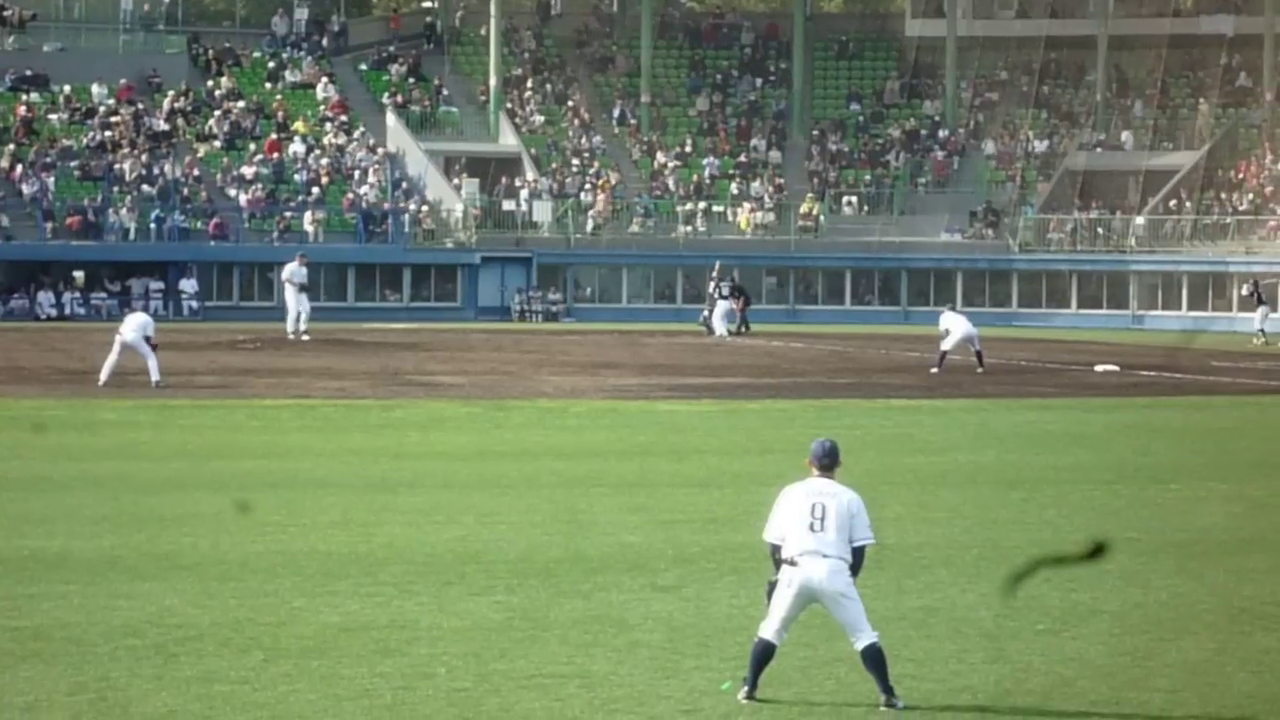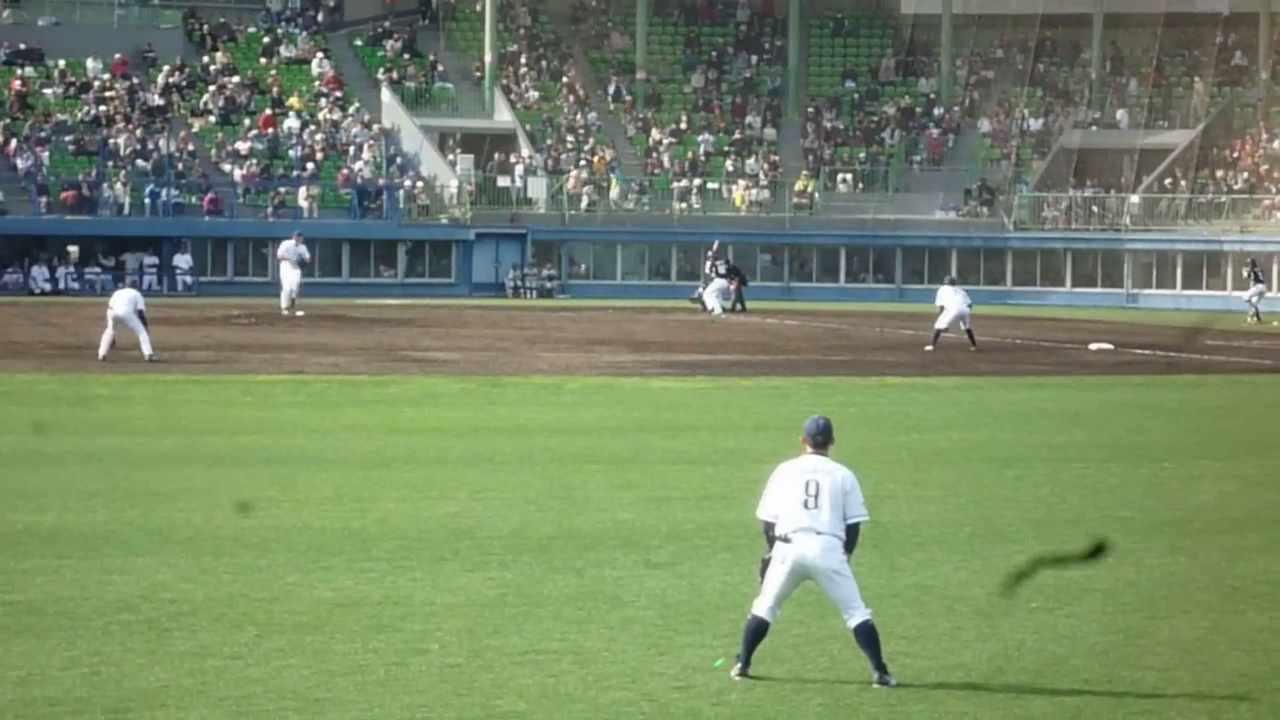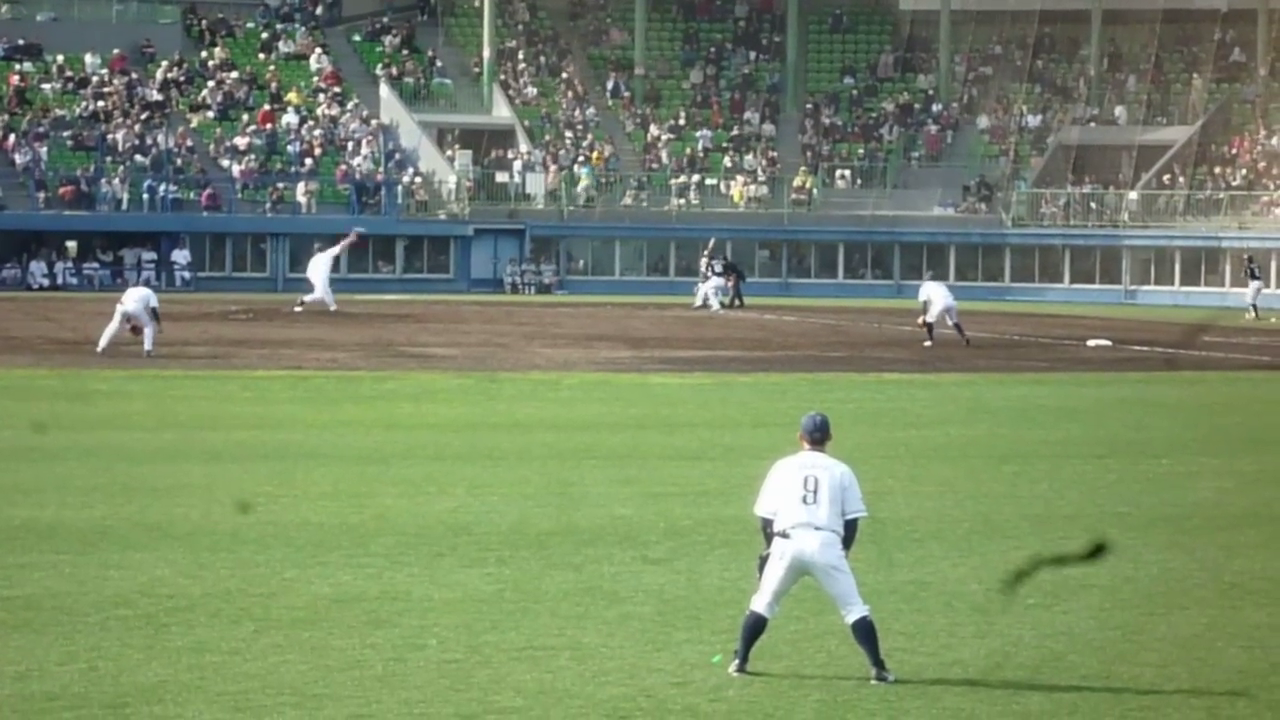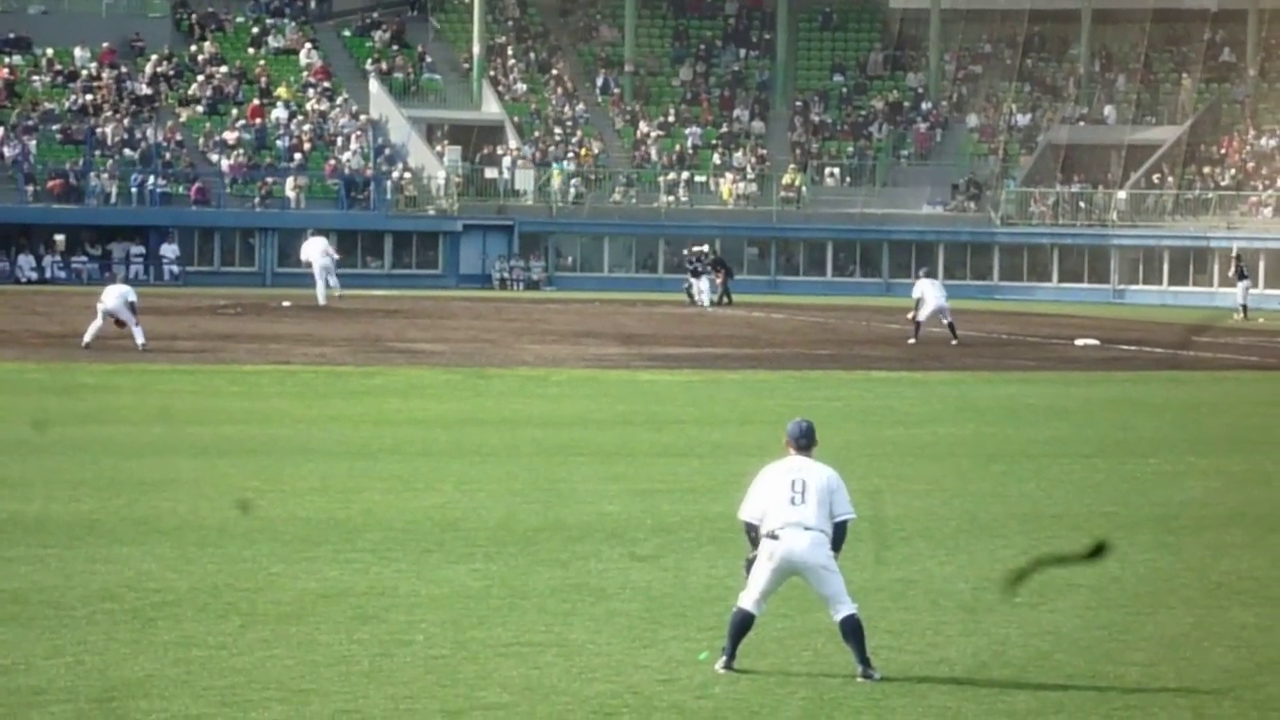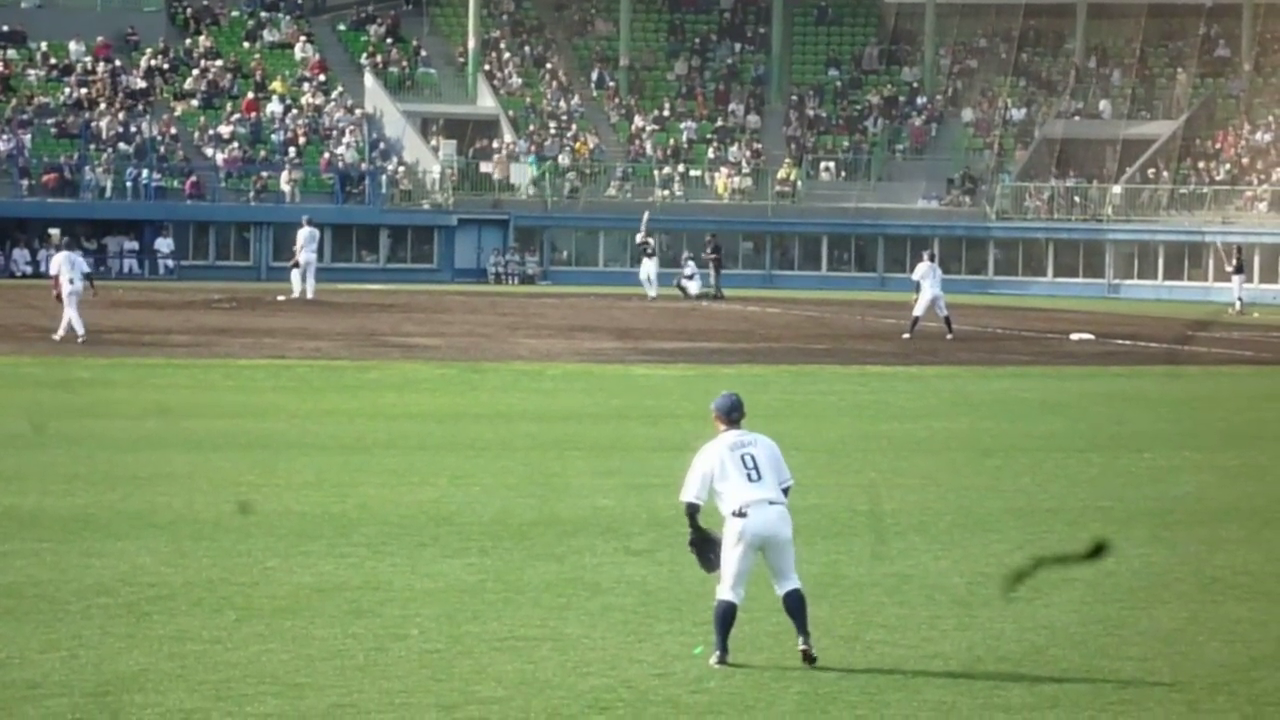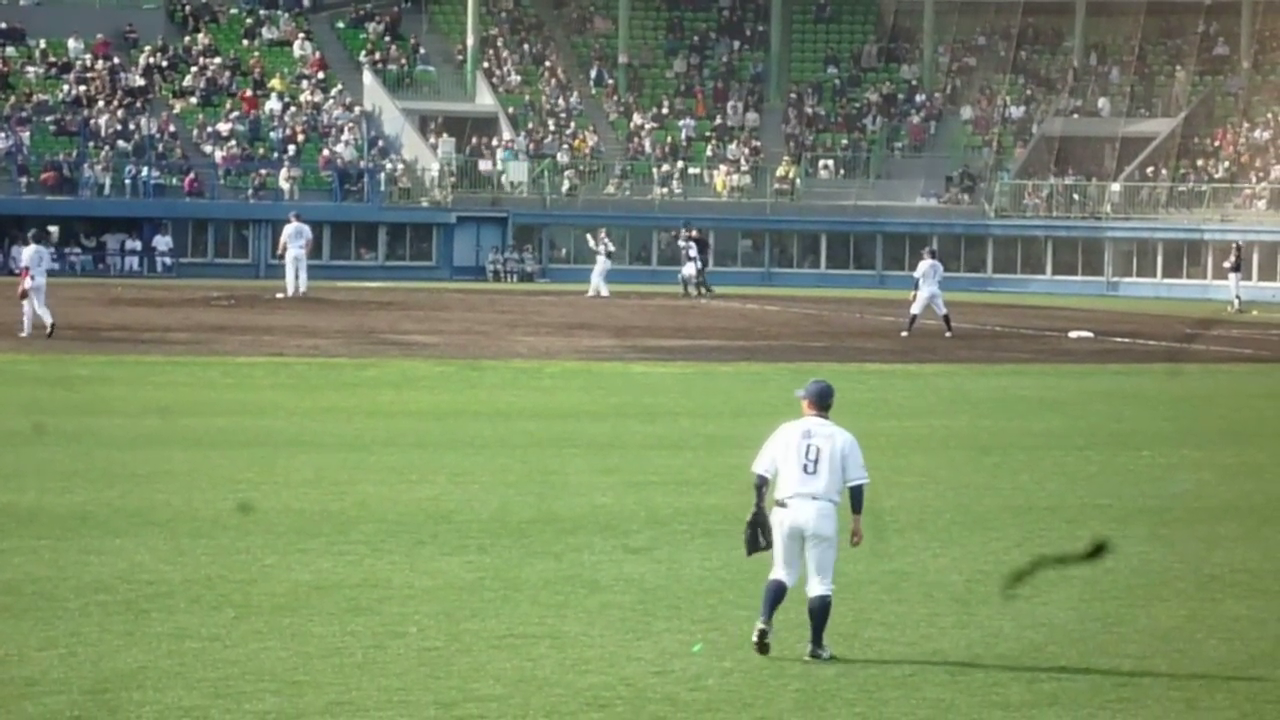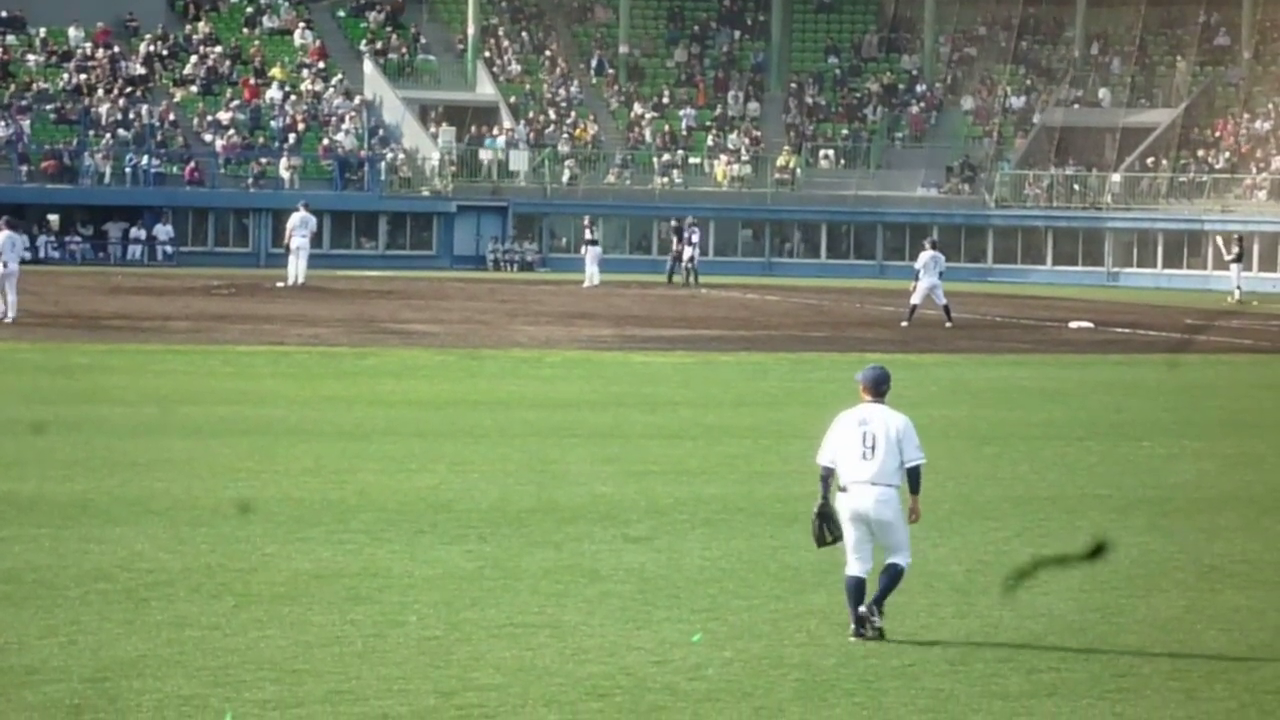
dt=0.7s
person 1, frame 1
left shoulder: (791, 492)
right shoulder: (849, 497)
left elbow: (774, 542)
right elbow: (859, 546)
left wrist: (780, 574)
right wrist: (850, 577)
left hip: (796, 571)
right hip: (834, 572)
left knee: (771, 631)
right knee: (863, 635)
left ankle: (748, 688)
right ankle: (887, 695)
person 1, frame 2
left shoulder: (785, 470)
right shoulder: (843, 474)
left elbow: (768, 520)
right elbow: (853, 524)
left wrist: (773, 551)
right wrist: (845, 554)
left hip: (789, 548)
right hip: (828, 550)
left knee: (764, 607)
right knee: (856, 612)
left ankle: (742, 665)
right ankle: (880, 672)
person 1, frame 3
left shoulder: (783, 466)
right shoulder: (841, 470)
left elbow: (766, 516)
right elbow: (851, 519)
left wrist: (771, 548)
right wrist: (843, 550)
left hip: (788, 544)
right hip: (826, 545)
left knee: (763, 603)
right knee: (854, 608)
left ankle: (740, 661)
right ankle: (878, 668)
person 1, frame 4
left shoulder: (770, 472)
right shoulder: (828, 474)
left elbow: (750, 520)
right elbow: (841, 521)
left wrist: (757, 549)
right wrist: (833, 553)
left hip: (777, 544)
right hip: (815, 544)
left knee: (750, 601)
right knee: (843, 606)
left ankle: (727, 658)
right ankle: (863, 665)
person 1, frame 5
left shoulder: (711, 451)
right shoulder: (766, 443)
left elbow: (692, 500)
right elbow: (785, 486)
left wrist: (695, 527)
left hip: (742, 522)
right hip: (778, 516)
left knee: (730, 590)
right knee: (787, 582)
left ankle: (721, 651)
right ankle: (803, 638)
person 1, frame 6
left shoulder: (785, 431)
right shoulder: (843, 438)
left elbow: (762, 474)
right elbow: (856, 484)
left wrist: (759, 506)
right wrist: (856, 521)
left hip: (787, 511)
right hip: (822, 513)
left knee: (783, 572)
right knee: (820, 582)
left ankle: (765, 621)
right ankle: (816, 645)
person 1, frame 7
left shoulder: (844, 419)
right shoulder: (898, 421)
left elbow: (826, 465)
right elbow: (913, 465)
left wrist: (824, 498)
right wrist: (914, 500)
left hip: (849, 498)
right hip: (883, 497)
left knee: (856, 562)
right knee: (898, 556)
left ankle: (858, 624)
right ankle: (873, 606)
